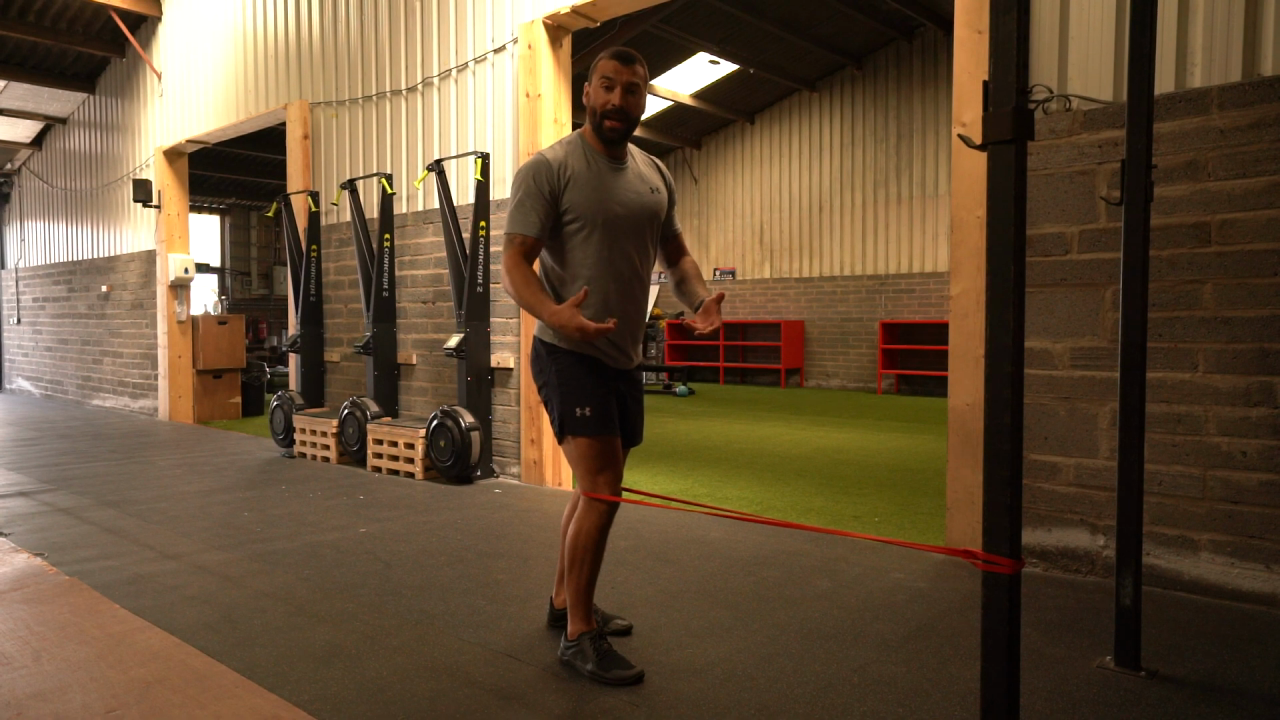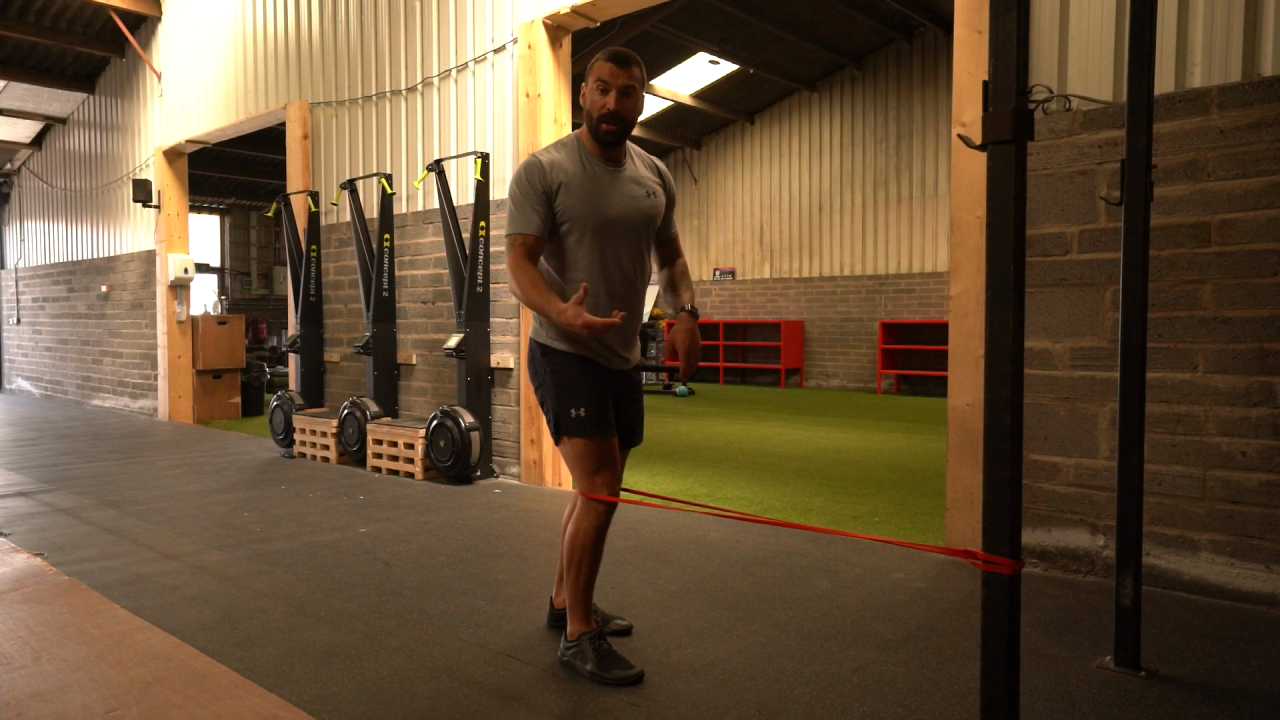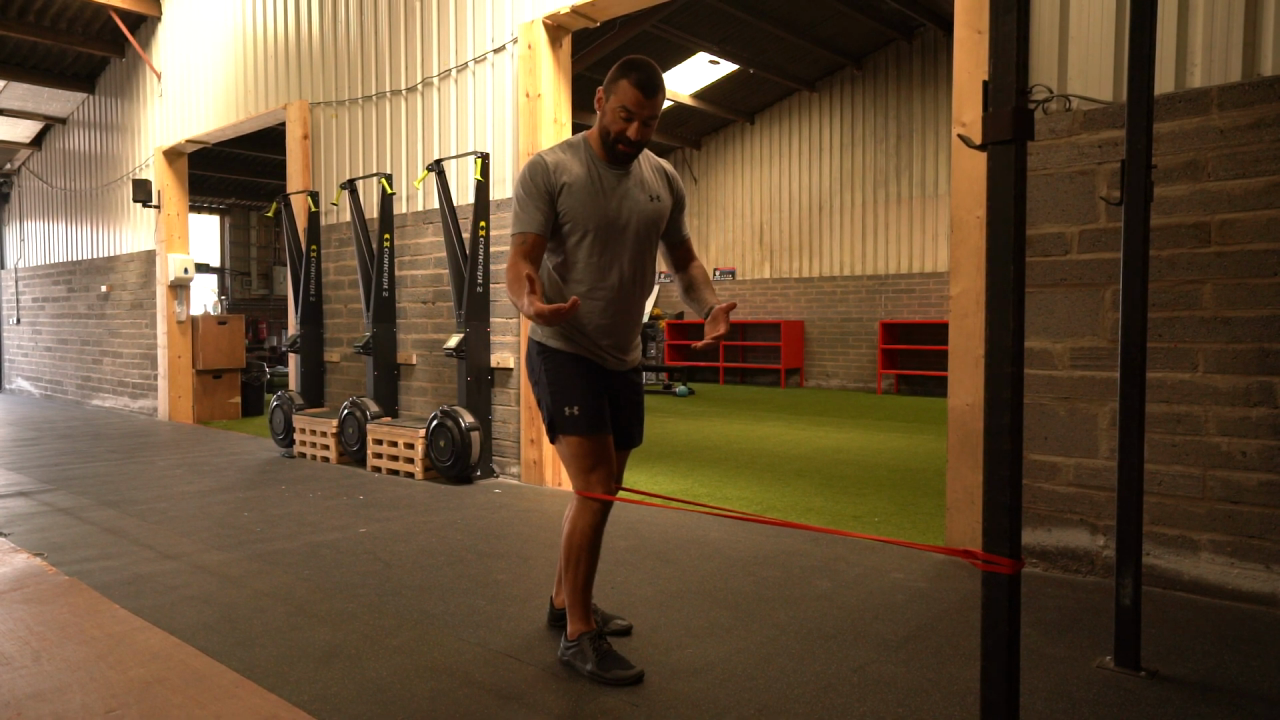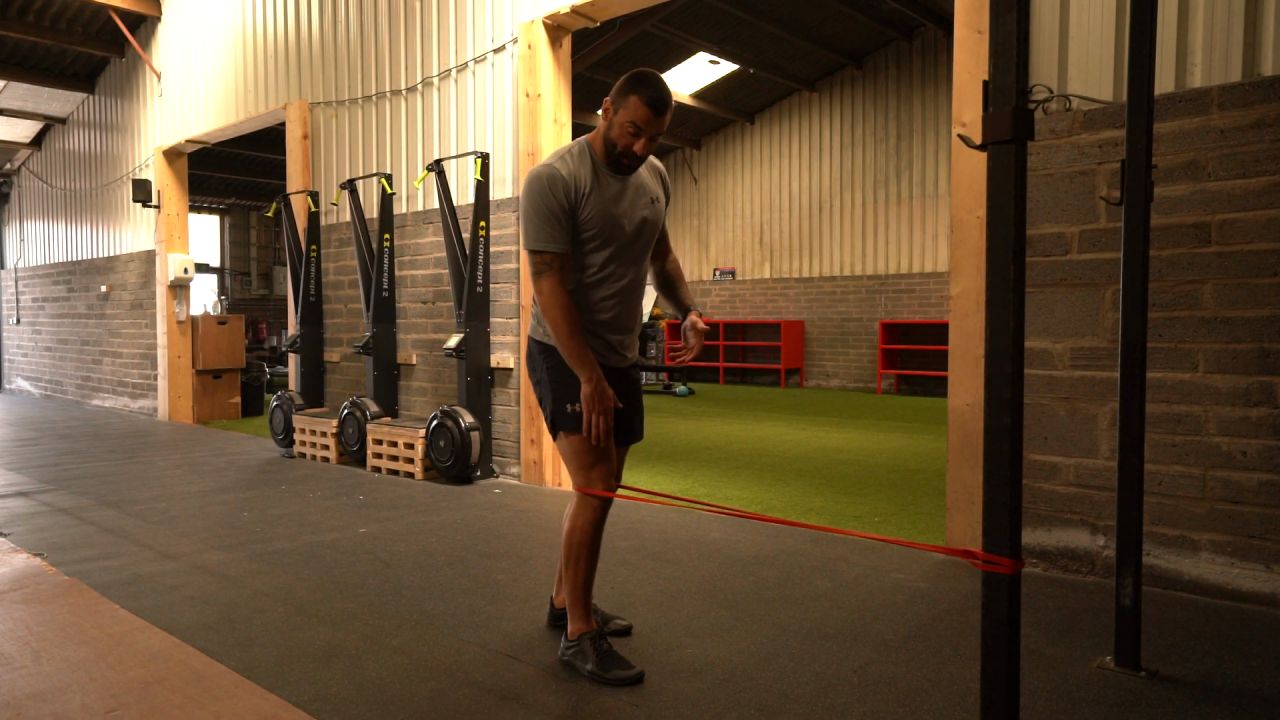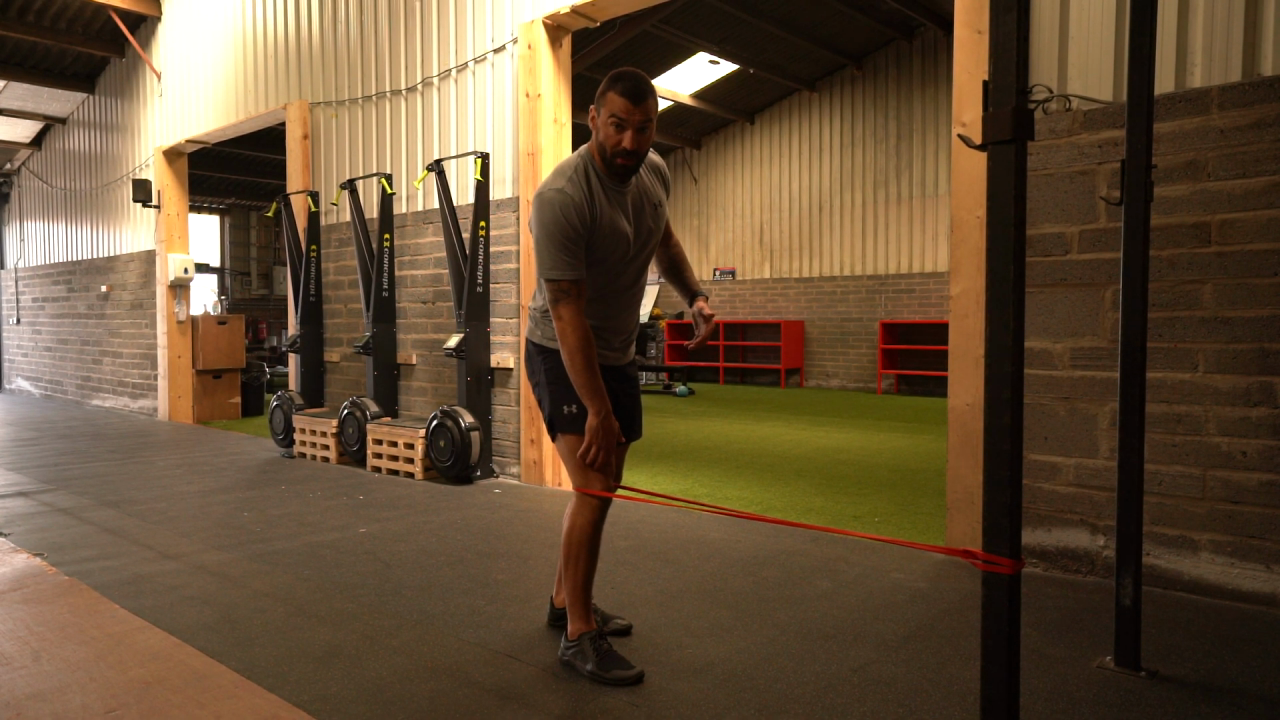
dt=1s
person 1, frame 1
left shoulder: (654, 174)
right shoulder: (548, 168)
left elbow: (675, 252)
right elbow: (515, 263)
left wrist: (701, 300)
right wrist: (554, 314)
left hip: (623, 356)
right hip: (570, 355)
left knee: (594, 487)
right knee: (601, 490)
left ankle: (564, 601)
right ankle: (579, 634)
person 1, frame 2
left shoulder: (654, 175)
right shoulder: (544, 169)
left elbow: (670, 255)
right elbow: (520, 260)
left wrist: (685, 312)
right wrist: (561, 313)
left hip: (623, 358)
right hip: (567, 355)
left knee: (598, 487)
right knee: (599, 492)
left ankle: (565, 601)
right ankle: (578, 635)
person 1, frame 3
left shoulder: (663, 178)
right shoulder: (549, 170)
left elbow: (683, 257)
right elbow: (523, 259)
left wrist: (711, 307)
right wrist: (529, 301)
left hip: (623, 358)
right hip: (565, 354)
left knee: (602, 488)
right knee: (594, 491)
left ankle: (565, 600)
right ankle: (579, 634)
person 1, frame 4
left shoulder: (655, 176)
right shoulder: (555, 179)
left elbow: (661, 255)
right elbow: (549, 287)
left wrist: (688, 312)
right wrist: (589, 378)
left hip: (622, 355)
right hip: (565, 356)
left knee: (602, 485)
right knee: (595, 487)
left ankle: (565, 600)
right ankle: (579, 634)
person 1, frame 5
left shoulder: (654, 173)
right shoulder: (561, 197)
left elbow: (665, 240)
right elbow: (567, 315)
left wrist: (695, 295)
right wrist: (598, 412)
left hip: (618, 352)
right hip: (561, 353)
left knee: (603, 483)
right knee: (594, 485)
left ankle: (565, 599)
right ankle: (578, 635)
